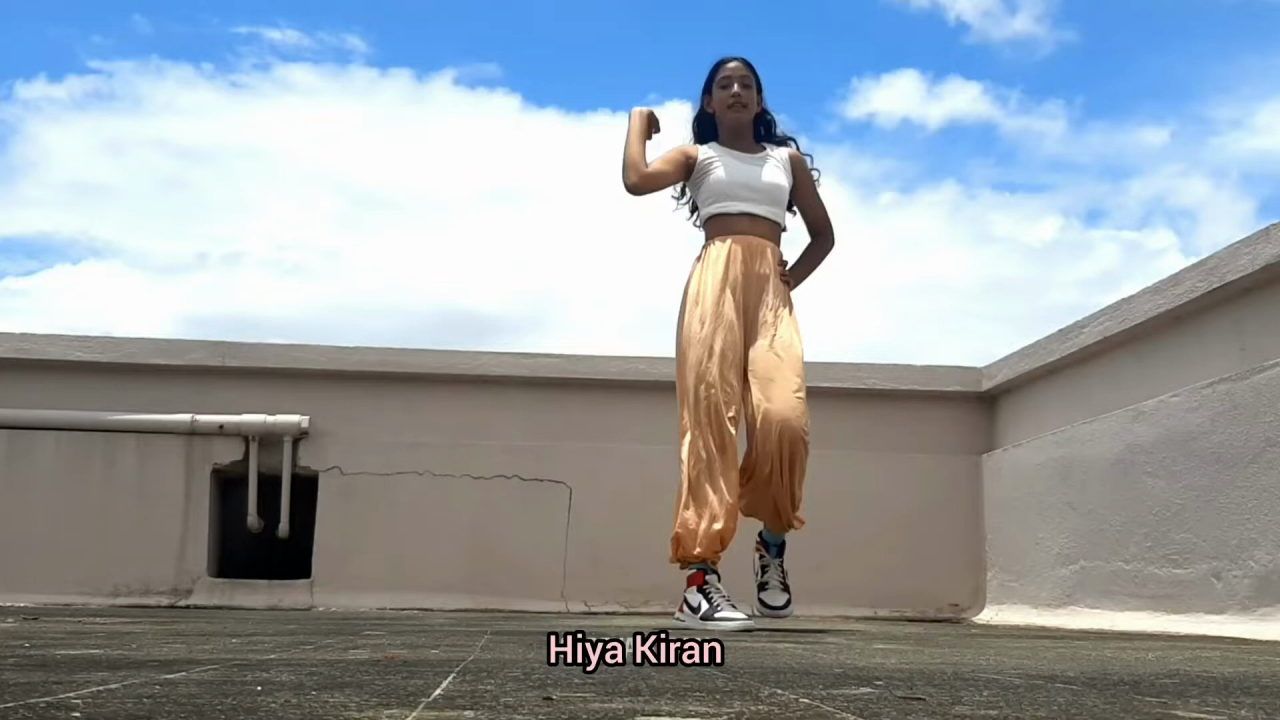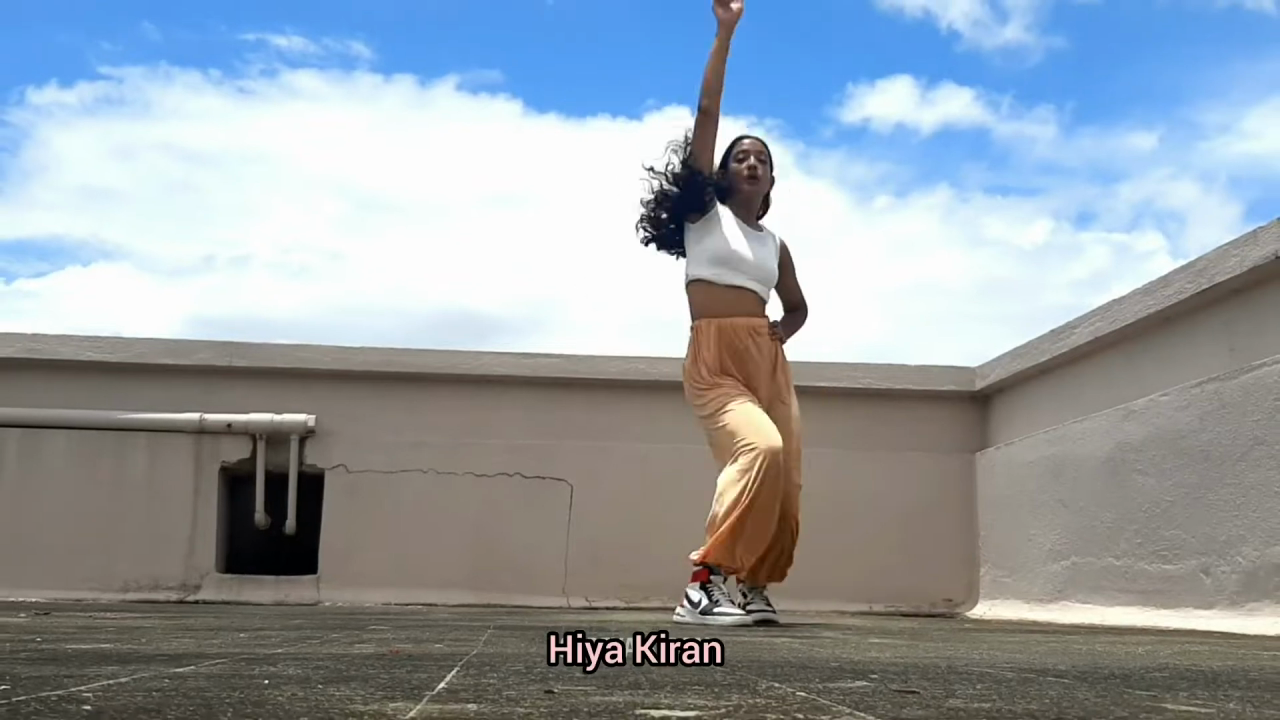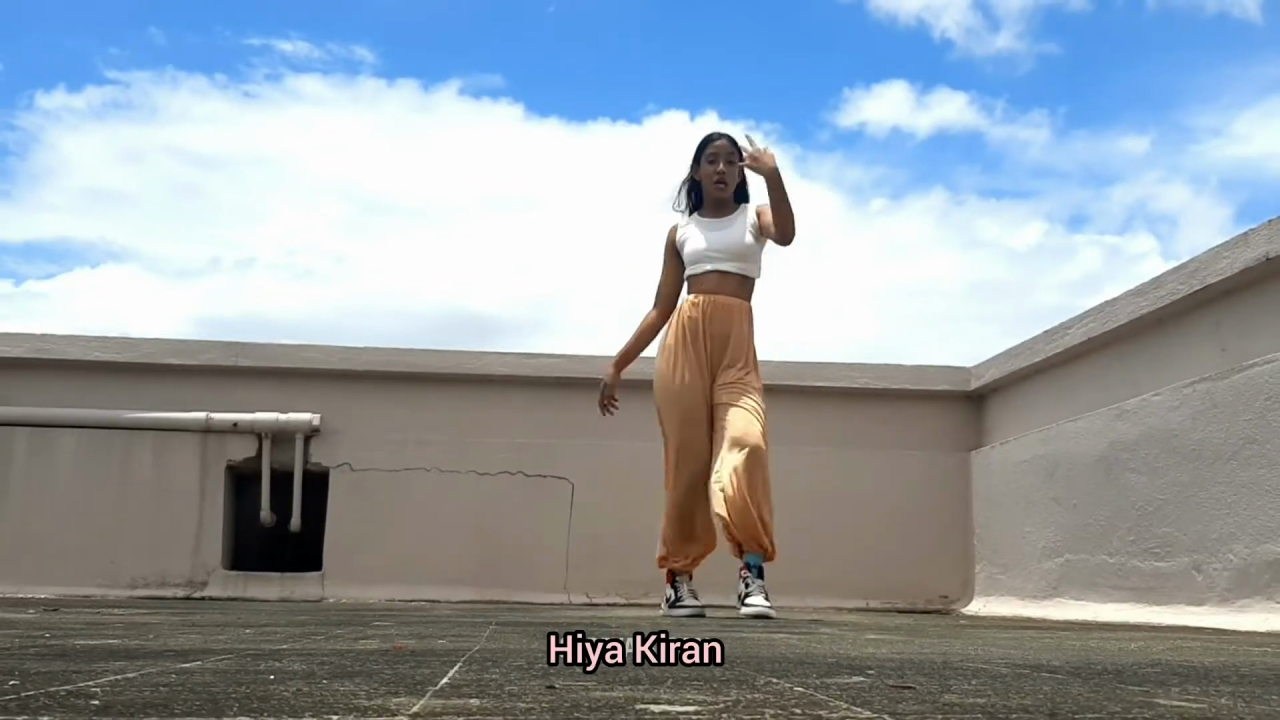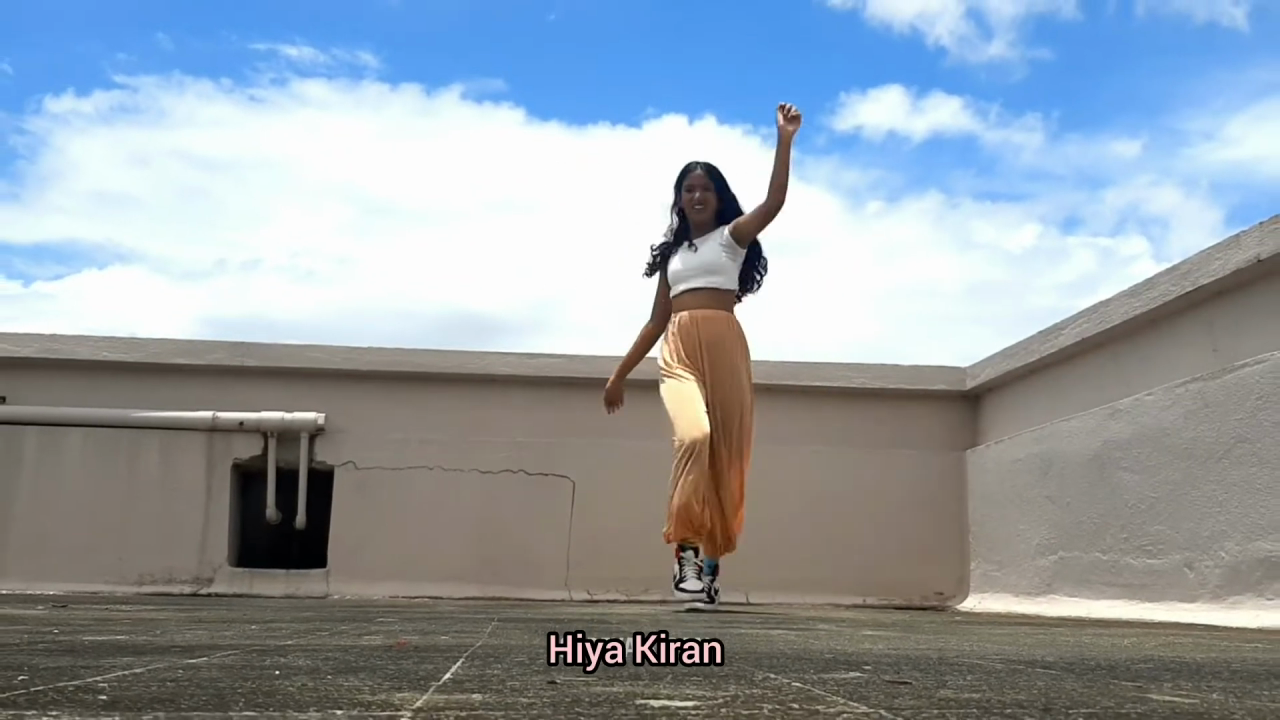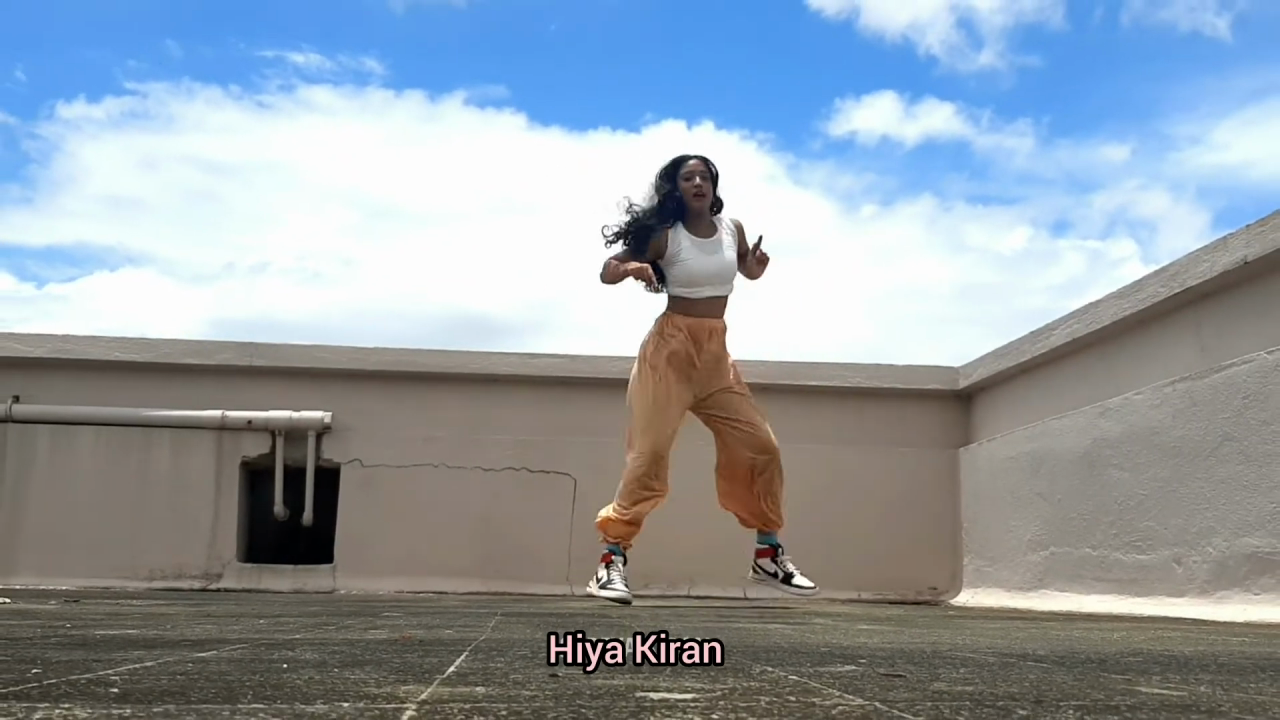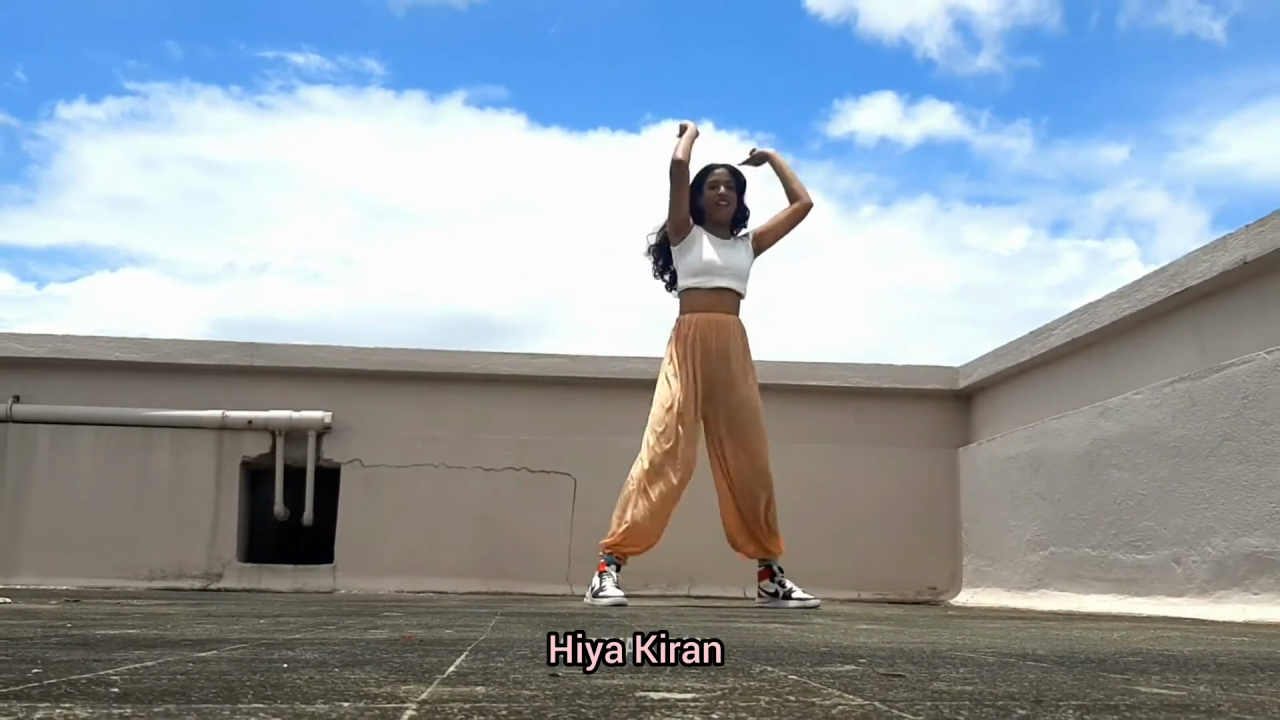
dt=0.7s
person 1, frame 1
left shoulder: (790, 159)
right shoulder: (695, 156)
left elbow: (824, 236)
right elbow: (637, 181)
left wrist: (790, 281)
right wrist: (638, 125)
left hip: (771, 289)
right hip: (715, 282)
left knee: (783, 418)
right knee: (712, 415)
left ankle: (772, 541)
right ankle: (700, 579)
person 1, frame 2
left shoulder: (776, 244)
right shoulder: (705, 205)
left elbow: (798, 309)
right elbow: (707, 111)
left wrist: (775, 337)
left hip: (763, 358)
right hip: (713, 360)
left knee: (782, 487)
right knee: (760, 450)
left ankle: (751, 583)
right ankle: (703, 582)
person 1, frame 3
left shoulder: (755, 214)
right shoulder: (681, 230)
left elbow: (785, 235)
right elbow: (661, 309)
left wrist: (773, 176)
right wrist: (615, 365)
left hip: (734, 341)
right hip: (684, 339)
left knee: (745, 443)
right knee: (687, 457)
left ankle: (753, 577)
right ankle: (679, 576)
person 1, frame 4
left shoulder: (734, 236)
right shoulder: (672, 253)
left elbow: (775, 200)
right elbow: (657, 321)
left wrist: (785, 138)
right wrist: (620, 374)
left hip: (725, 345)
right hip: (678, 354)
left knee: (727, 455)
right knee: (694, 436)
left ankle: (710, 563)
right ankle: (687, 548)
person 1, frame 5
left shoulder: (733, 231)
right shoulder: (665, 236)
right elbow: (609, 270)
left wrist: (756, 266)
right wrist: (633, 267)
left hip: (715, 357)
right hip: (669, 352)
left knee: (759, 447)
right knee: (650, 449)
left ankle: (769, 555)
right ankle: (611, 559)
person 1, frame 6
left shoulder: (749, 243)
right shoulder: (684, 233)
left elbow: (803, 205)
right elbow: (677, 165)
left wrist: (773, 160)
right wrist: (690, 134)
left hip: (733, 355)
right hip: (689, 352)
left knee: (750, 465)
right knee: (662, 457)
left ankle: (770, 574)
right ankle: (607, 566)
